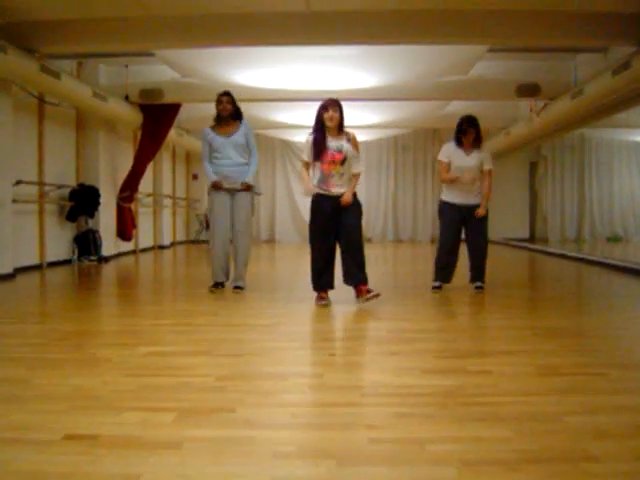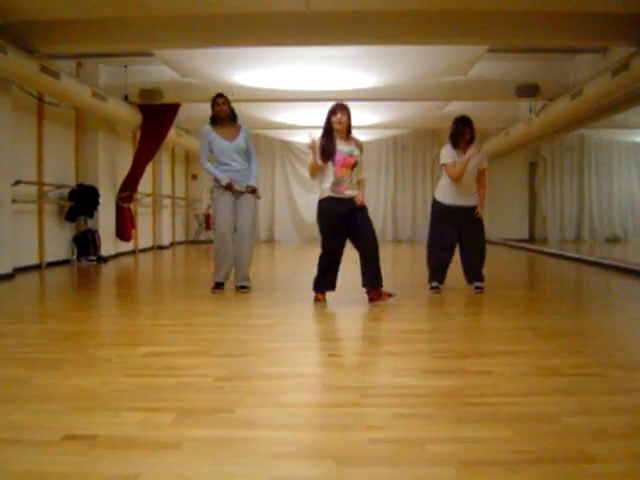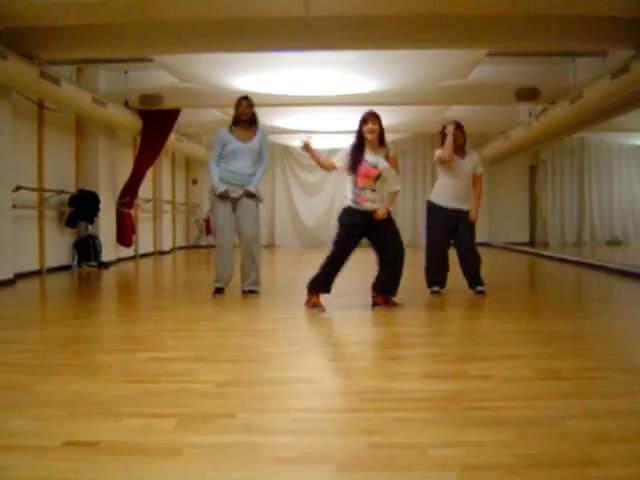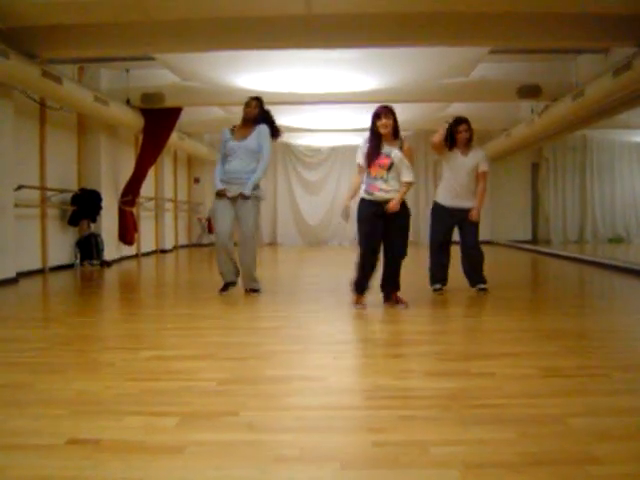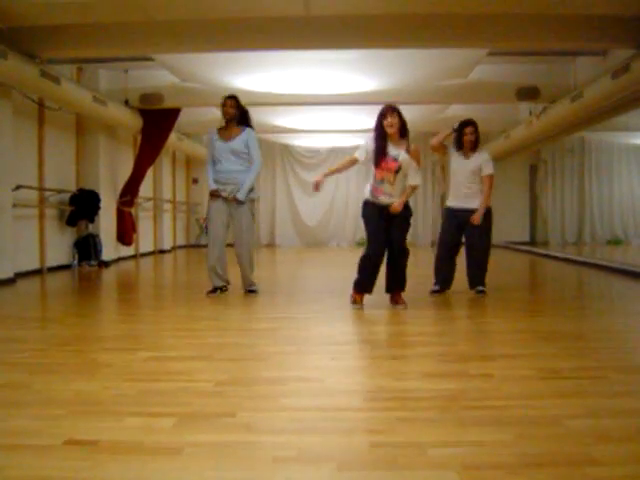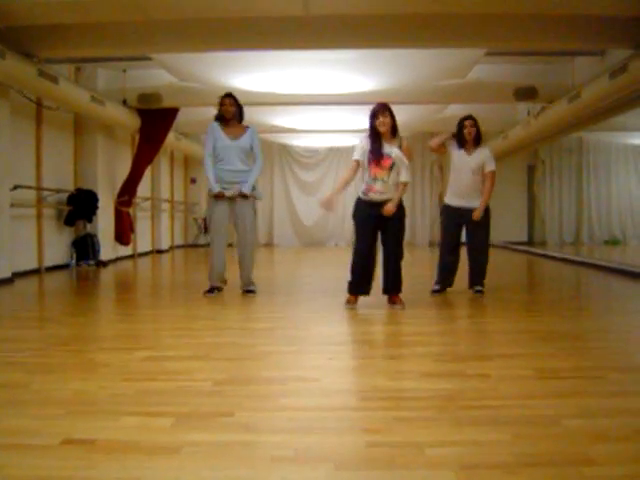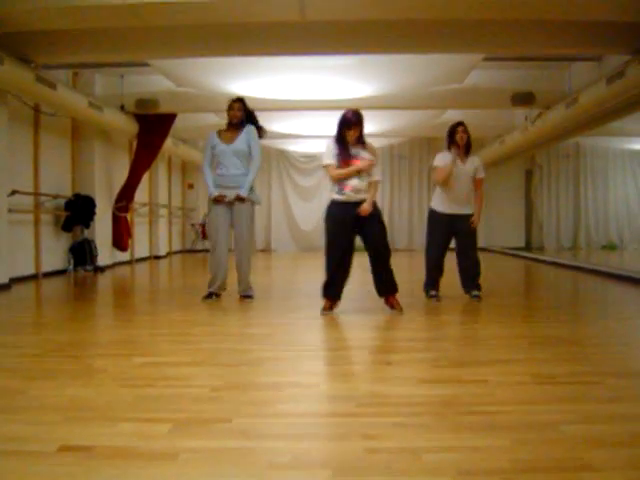
dt=0.3s
person 1, frame 1
left shoulder: (350, 138)
right shoulder: (314, 140)
left elbow: (357, 169)
right elbow: (306, 167)
left wrist: (350, 192)
right wrist: (307, 183)
left hip: (346, 198)
right hip: (322, 200)
left knee: (352, 241)
right knee: (321, 246)
left ankle: (361, 288)
right ankle: (322, 291)
person 1, frame 2
left shoulder: (357, 145)
right shoulder: (325, 144)
right elbow: (313, 174)
left wrist: (361, 193)
right wrist: (312, 152)
left hip: (354, 203)
right hip: (331, 202)
left knee: (369, 243)
right knee: (332, 248)
left ankle: (373, 289)
right ankle: (320, 290)
person 1, frame 3
left shoulder: (388, 156)
right shoulder: (353, 152)
left elbow: (394, 188)
right elbow: (329, 166)
left wrist: (385, 207)
right wrist: (310, 150)
left hip: (379, 215)
right hip: (354, 213)
left knee: (395, 252)
right knee: (339, 253)
left ankle: (381, 295)
right ankle: (314, 293)
person 1, frame 4
left shoulder: (402, 149)
right shoulder: (368, 145)
left elbow: (408, 180)
right elbow: (360, 175)
left wrist: (398, 199)
right wrist: (348, 199)
left hip: (394, 206)
right hip: (369, 205)
left knee: (396, 251)
right knee: (369, 249)
left ankle: (391, 292)
right ankle: (359, 292)
person 1, frame 5
left shoulder: (410, 150)
right shoulder: (373, 144)
left elbow: (414, 182)
right elbow: (351, 161)
left wrist: (401, 201)
right wrist: (324, 175)
left hip: (398, 207)
right hip: (373, 206)
left knee: (398, 250)
right knee: (375, 249)
left ankle: (396, 293)
right ankle: (359, 292)
person 1, frame 6
left shoulder: (401, 147)
right shoulder: (365, 143)
left elbow: (404, 180)
right elbow: (352, 170)
left wrist: (394, 202)
right wrist: (334, 193)
left hip: (391, 205)
right hip: (366, 204)
left knee: (393, 251)
right knee: (363, 250)
left ankle: (393, 293)
right ankle: (354, 293)
person 1, frame 7
left shoulder: (368, 150)
right shoulder: (333, 147)
left elbow: (375, 180)
right elbow: (333, 174)
left wrist: (369, 202)
right wrist: (358, 167)
left hip: (365, 206)
right hip: (340, 207)
left knee: (380, 251)
right knee: (337, 254)
left ankle: (389, 295)
right ankle: (330, 298)
person 2, frame 1
left shoulder: (244, 126)
right shoulder: (208, 132)
left elbow: (254, 155)
right elbow: (206, 160)
left wrist: (250, 177)
right wrist: (211, 177)
left hip: (242, 184)
right hip: (220, 185)
left knee: (242, 230)
right knee: (219, 230)
left ankle: (239, 280)
right ankle: (219, 278)
person 2, frame 2
left shoulder: (243, 130)
right shoulder: (208, 131)
left elbow: (252, 158)
right elbow: (204, 160)
left wrist: (253, 181)
right wrist: (222, 178)
left hip: (245, 186)
right hip: (223, 186)
left knee: (245, 231)
right knee: (223, 231)
left ankle: (242, 279)
right ankle: (219, 279)
person 2, frame 3
left shoulder: (261, 132)
right shoulder: (224, 133)
left elbow: (264, 162)
right elbow: (213, 161)
left wrist: (253, 186)
right wrist: (218, 186)
left hip: (247, 191)
right hip: (224, 190)
left knee: (250, 237)
right knee: (223, 237)
left ankle: (250, 284)
right ankle: (221, 283)
person 2, frame 4
left shoulder: (262, 129)
right shoulder: (228, 132)
left elbow: (265, 160)
right elbow: (220, 161)
left wrist: (248, 188)
right wrist: (218, 184)
left hip: (247, 189)
right hip: (225, 189)
left knee: (248, 237)
right knee: (222, 235)
left ankle: (250, 282)
right ankle: (230, 277)
person 2, frame 5
left shoulder: (248, 133)
right shoulder: (215, 134)
left elbow: (257, 163)
right elbow: (210, 163)
left wrist: (243, 192)
right wrist: (211, 185)
left hip: (241, 190)
right hip: (218, 190)
left knee: (243, 239)
right knee: (215, 237)
left ankle: (249, 284)
right ankle: (219, 282)
person 2, frame 6
left shoulder: (250, 131)
right shoulder: (214, 128)
left elbow: (259, 161)
right elbow: (207, 159)
left wrist: (248, 187)
right wrist: (213, 186)
left hip: (243, 189)
right hip: (220, 188)
left knee: (247, 237)
right knee: (217, 236)
left ankle: (247, 283)
right ankle: (217, 282)
person 2, frame 7
left shoulder: (250, 131)
right shoulder: (214, 136)
left elbow: (256, 161)
right elbow: (207, 166)
left wrist: (245, 190)
right wrist: (212, 191)
left hip: (242, 193)
right hip: (219, 193)
left knee: (244, 241)
right knee: (217, 241)
left ankle: (245, 289)
right ankle: (216, 288)
person 3, frame 1
left shoulder: (482, 153)
right shoulder: (448, 148)
left elbow: (487, 180)
right elbow: (443, 176)
left wrist: (484, 205)
right wrist: (461, 177)
left hip: (475, 204)
right hip: (450, 203)
left knee: (478, 243)
right knee: (447, 241)
left ankle: (477, 279)
right ankle: (440, 278)
person 3, frame 2
left shoulder: (479, 153)
right shoulder: (447, 151)
left elbow: (481, 180)
right elbow: (455, 175)
left wrist: (481, 204)
right wrist: (468, 155)
left hip: (469, 206)
right hip: (445, 204)
left knee: (474, 243)
right knee: (441, 243)
left ankle: (476, 279)
right ankle: (435, 279)
person 3, frame 3
left shoulder: (474, 157)
right shoulder: (441, 153)
left elbow: (477, 185)
right elbow: (447, 157)
left wrist: (475, 208)
right wrist: (449, 133)
left hip: (464, 210)
right hip: (439, 207)
left knee: (467, 247)
right knee: (437, 247)
left ankle: (476, 283)
right ankle: (436, 283)
person 3, frame 4
left shoulder: (479, 154)
right shoulder: (446, 151)
left elbow: (482, 182)
right elbow: (435, 141)
left wrist: (477, 207)
right wrist: (446, 126)
left hip: (468, 208)
right hip: (443, 206)
left knee: (471, 245)
right knee: (438, 244)
left ankle: (478, 281)
right ankle: (438, 281)
person 3, frame 5
left shoulder: (484, 156)
right shoulder: (452, 153)
left elbow: (487, 185)
right elbow: (433, 144)
left wrist: (481, 211)
right wrist: (451, 131)
left hip: (476, 209)
right hip: (453, 208)
left knee: (477, 248)
right knee: (445, 246)
left ankle: (478, 283)
right ankle: (440, 283)
person 3, frame 6
left shoulder: (485, 153)
right shoulder: (453, 148)
left elbow: (489, 182)
right elbow: (432, 145)
left wrist: (482, 207)
right wrist: (451, 135)
left hip: (476, 207)
right hip: (452, 206)
left knee: (478, 247)
right knee: (448, 246)
left ankle: (477, 283)
right ankle: (441, 282)
person 3, frame 7
left shoulder: (475, 161)
right shoulder: (443, 157)
left elbow: (479, 189)
right elbow: (439, 180)
left wrist: (477, 214)
right wrist: (452, 159)
left hip: (465, 214)
right hip: (440, 213)
left knee: (468, 253)
right knee: (435, 252)
left ankle: (472, 288)
right ankle: (431, 288)
